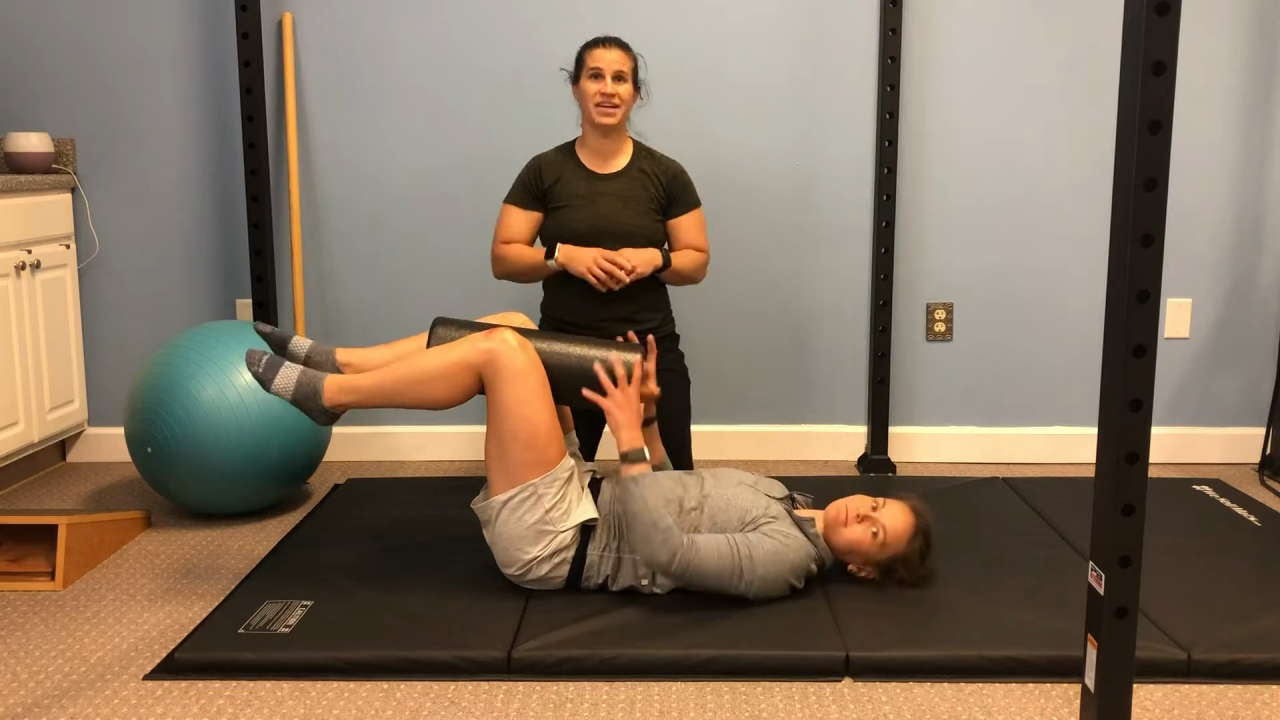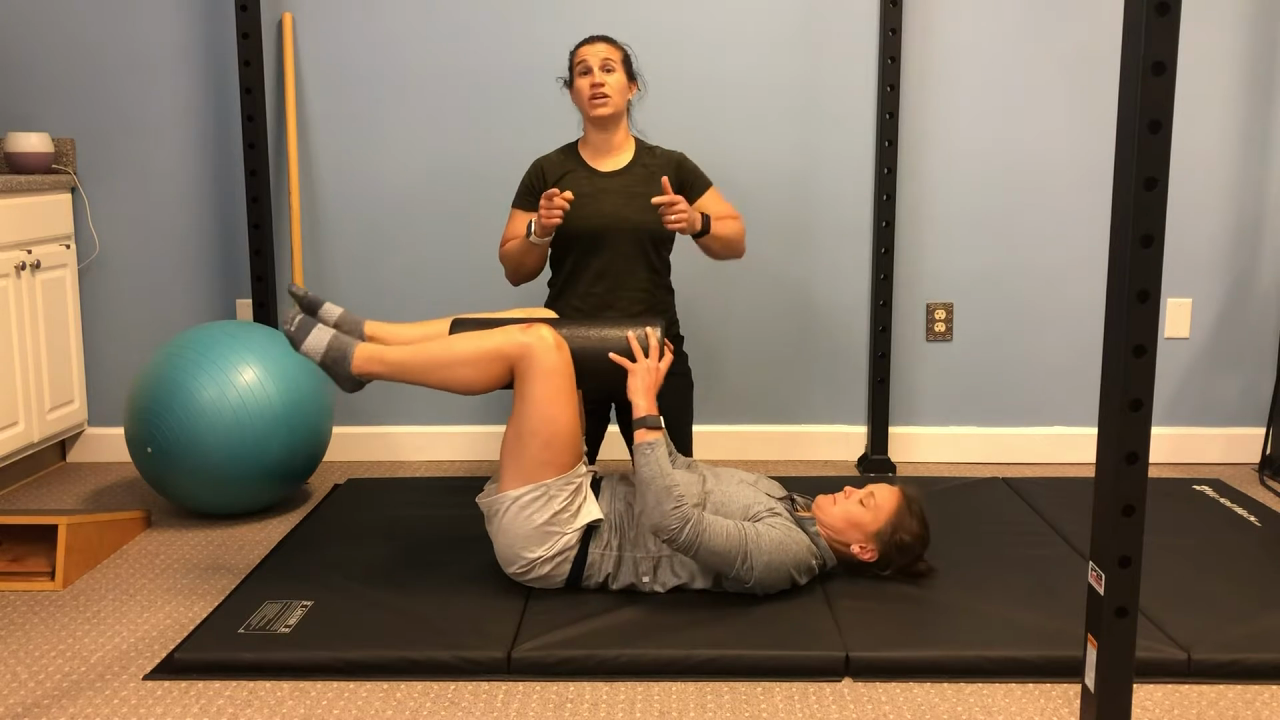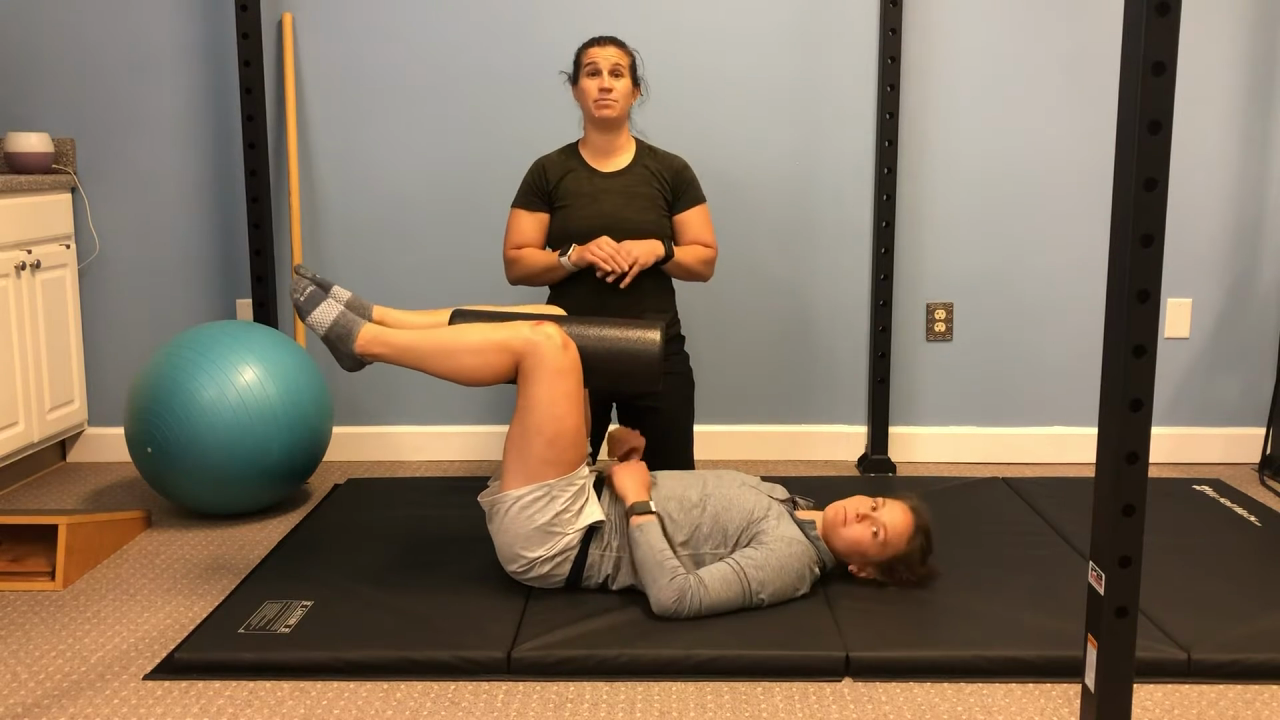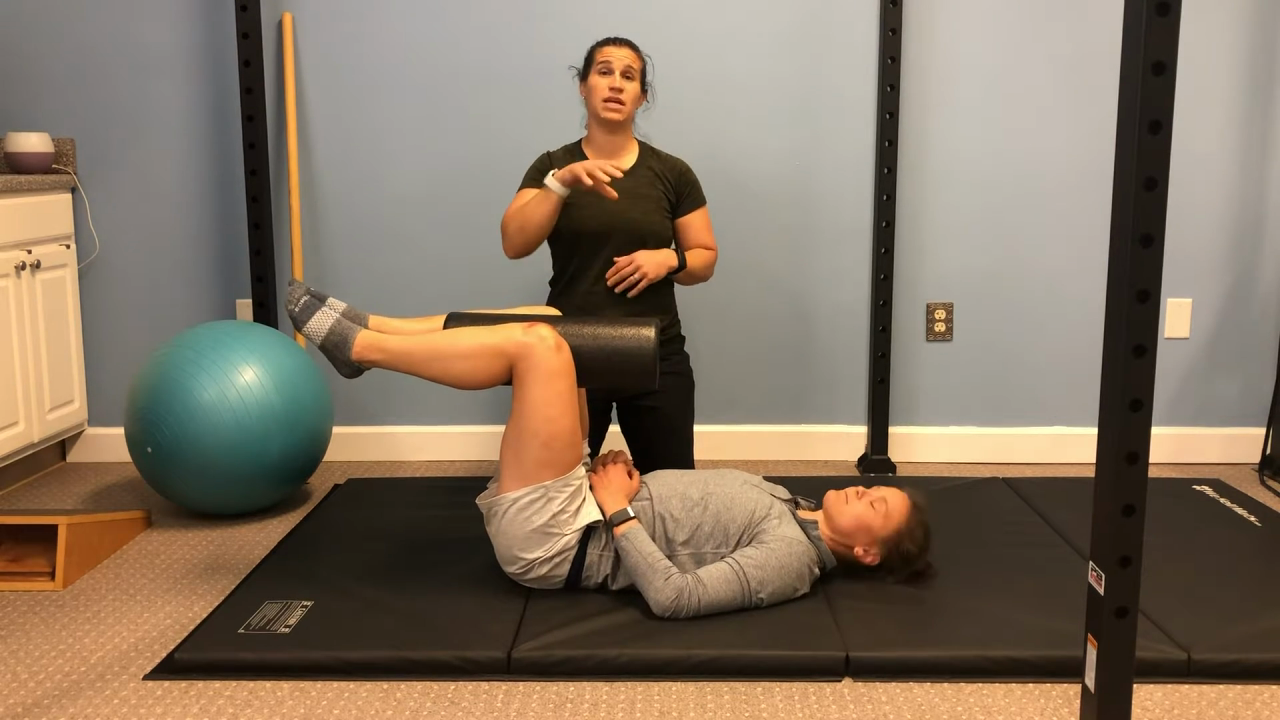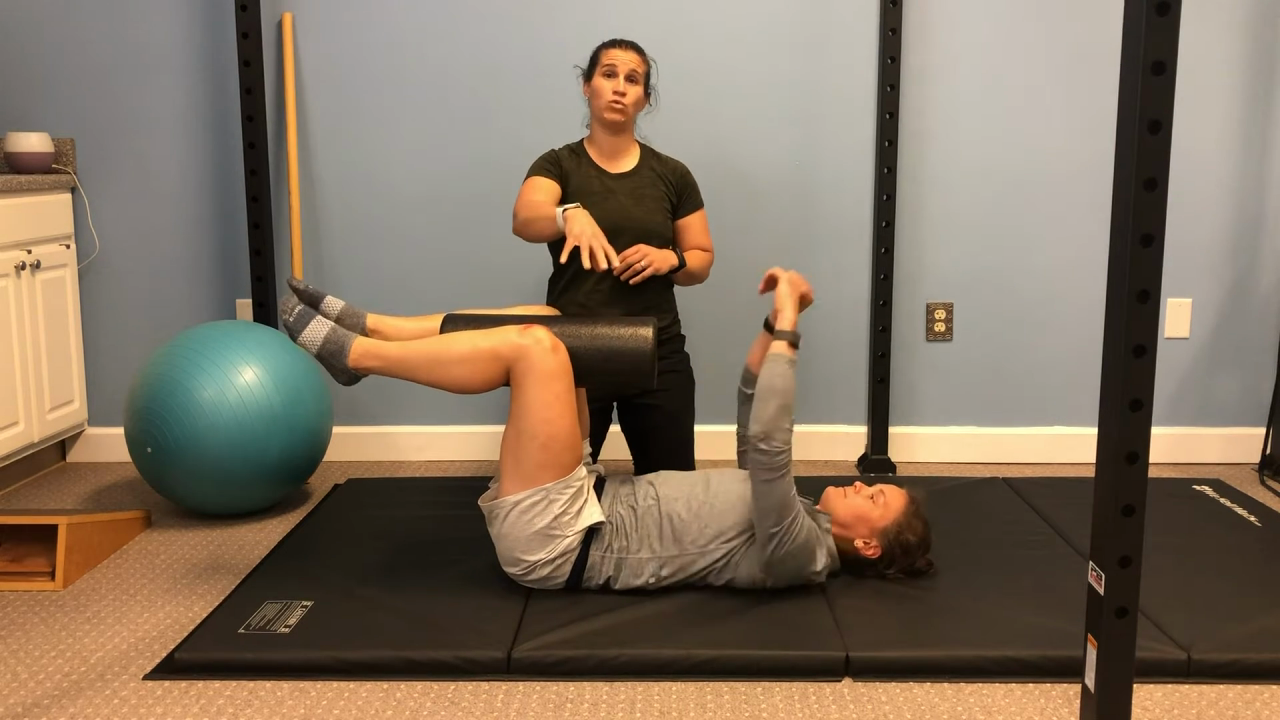
dt=1s
person 1, frame 1
left shoulder: (785, 558)
right shoulder: (788, 505)
left elbow: (663, 551)
left wrist: (627, 436)
right wrist: (646, 416)
left hip: (549, 542)
right hip: (581, 499)
left knee: (502, 350)
right knee: (514, 325)
left ankle: (323, 394)
right ankle: (333, 362)
person 1, frame 2
left shoulder: (785, 554)
right shoulder: (787, 506)
left elbow: (671, 521)
left wrist: (642, 408)
right wrist: (649, 402)
left hip: (548, 541)
right hip: (586, 502)
left knee: (538, 346)
right knee: (543, 323)
left ankle: (351, 359)
right ankle: (359, 332)
person 1, frame 3
left shoulder: (791, 561)
right shoulder: (785, 504)
left elbow: (675, 597)
left wrist: (636, 502)
right wrist: (634, 463)
left hip: (551, 541)
right hip: (586, 504)
left knee: (544, 343)
right knee: (548, 319)
left ankle: (360, 340)
right ankle: (366, 316)
person 1, frame 4
left shoulder: (790, 559)
right shoulder: (784, 505)
left elbow: (673, 596)
left wrist: (618, 511)
right wrist: (624, 482)
left hip: (551, 539)
right hip: (587, 508)
left knee: (536, 344)
right knee: (544, 324)
left ankle: (357, 346)
right ankle: (366, 325)
person 1, frame 5
left shoulder: (800, 553)
right shoulder: (799, 518)
left elbow: (768, 447)
right elbow: (753, 423)
left wrist: (786, 329)
right wrist: (774, 326)
left hip: (553, 541)
right hip: (592, 504)
left knee: (535, 347)
right knee: (543, 320)
left ankle: (352, 353)
right ankle: (363, 327)
person 2, frame 1
left shoulder: (666, 174)
right shoulder: (544, 170)
left elbow: (696, 262)
right elbow: (503, 258)
left wrist: (656, 259)
right wrist: (563, 256)
person 2, frame 2
left shoulder: (670, 167)
right shoulder: (547, 171)
left elbow: (735, 241)
right elbow: (514, 270)
left wrist: (695, 224)
right wrist: (541, 231)
person 2, frame 3
left shoulder: (670, 171)
right shoulder: (547, 172)
left elbow: (704, 261)
right elbow: (516, 264)
left wrist: (657, 251)
right wrist: (574, 256)
left hip: (656, 356)
person 2, frame 4
left shoulder: (672, 173)
right shoulder: (553, 166)
left elbow: (705, 258)
right elbow: (514, 243)
left wrist: (670, 260)
right wrist: (564, 179)
left hip: (657, 356)
person 2, frame 5
left shoulder: (672, 175)
right shoulder: (556, 165)
left elbow: (702, 260)
right elbow: (524, 220)
left wrist: (670, 260)
right wrist: (571, 214)
left hip: (658, 356)
